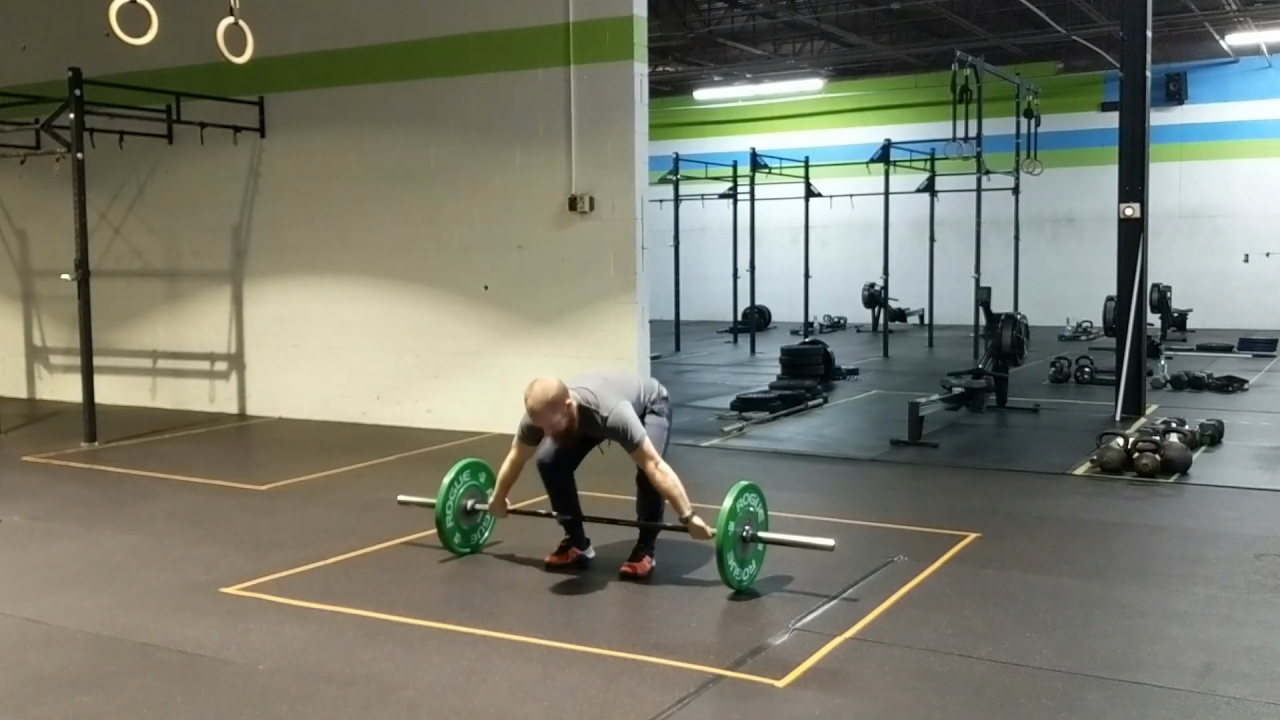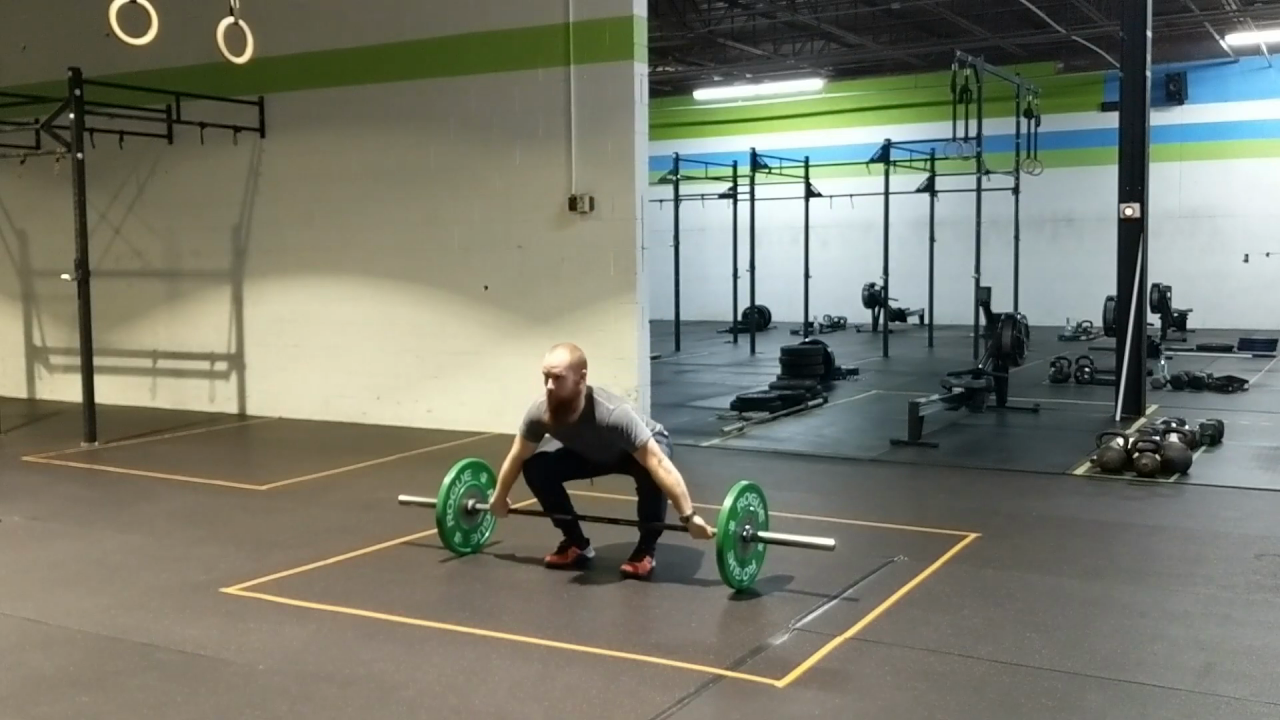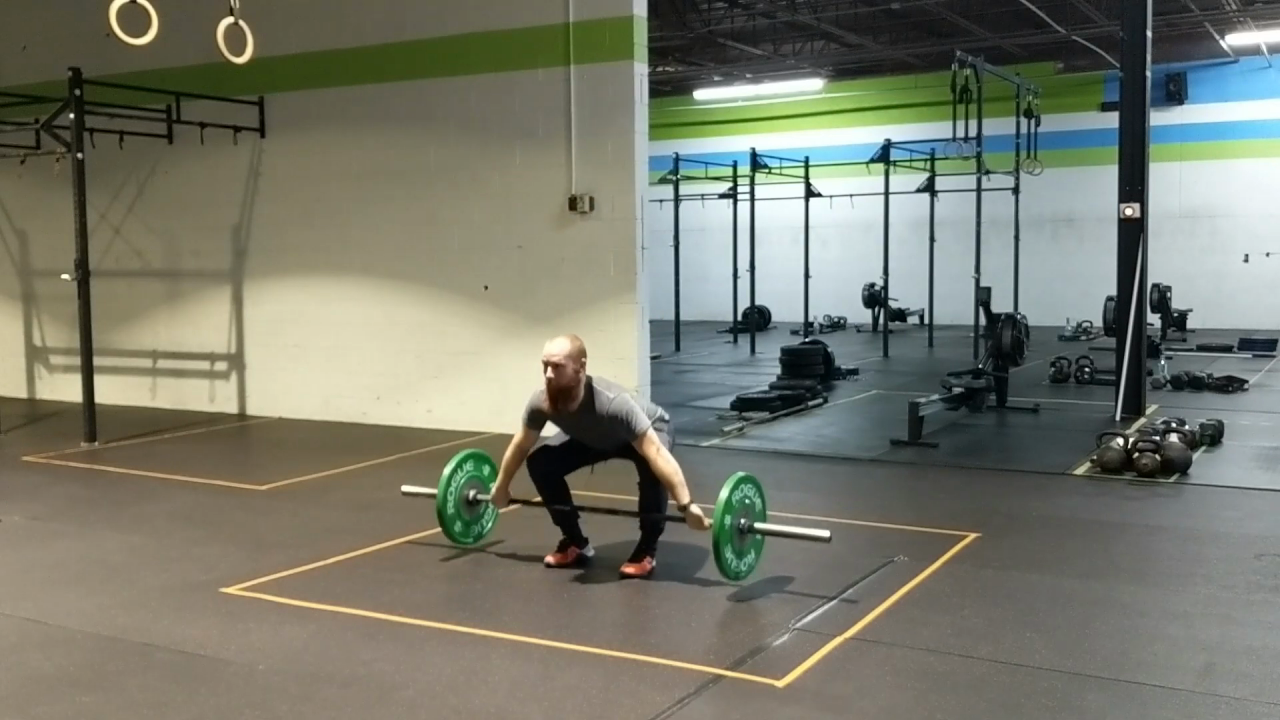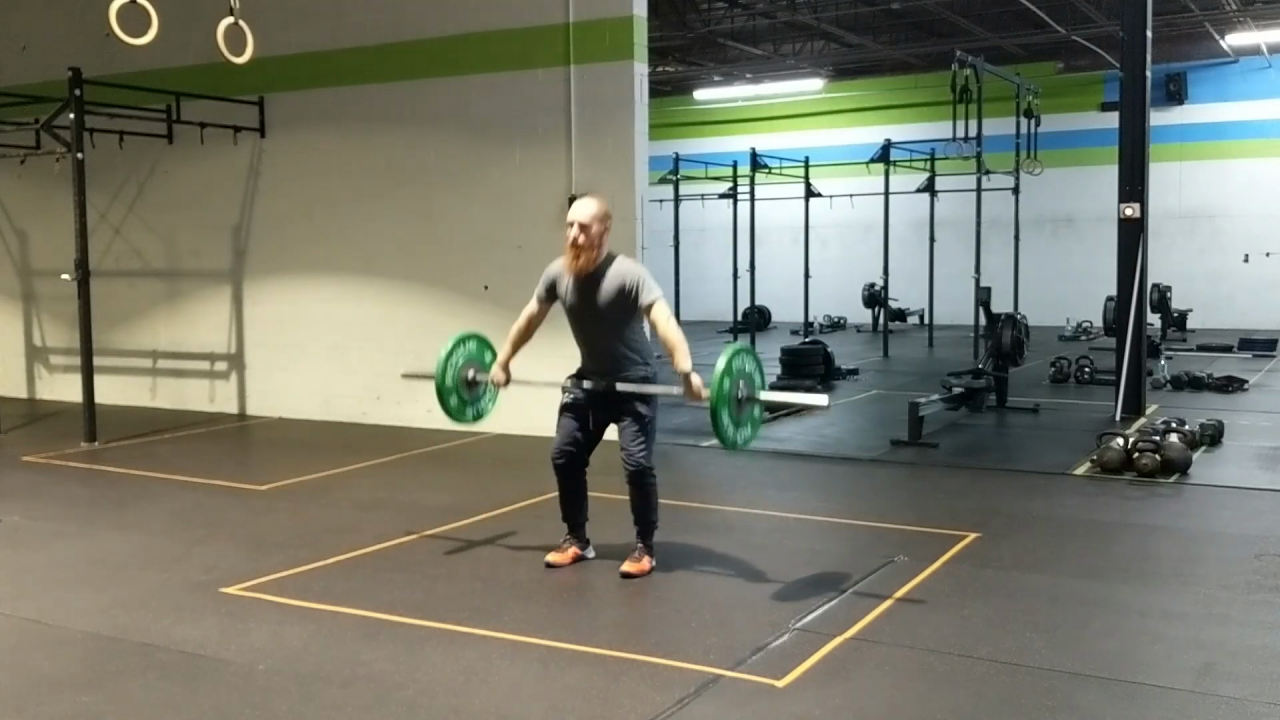
dt=0.5s
person 1, frame 1
left shoulder: (612, 412)
right shoulder: (538, 414)
left elbow: (655, 467)
right elbow: (515, 459)
left wrist: (689, 517)
right wrist: (498, 498)
left hip: (648, 404)
left knee: (648, 469)
right knee: (549, 462)
left ankle: (645, 550)
right ankle: (576, 543)
person 1, frame 2
left shoulder: (613, 414)
right shoulder: (539, 413)
left elbow: (659, 465)
right elbow: (517, 457)
left wrist: (689, 516)
right wrist: (499, 497)
left hip: (648, 447)
left knee: (650, 474)
right knee: (535, 468)
left ankle: (646, 551)
right ankle: (576, 544)
person 1, frame 3
left shoulder: (613, 404)
right shoulder: (540, 402)
left elbow: (657, 454)
right elbow: (519, 446)
left wrist: (687, 505)
right wrist: (501, 487)
left hip: (649, 429)
left knee: (652, 471)
right knee: (540, 463)
left ankle: (646, 551)
right ankle: (575, 543)
person 1, frame 4
left shoulder: (628, 273)
right shoulder: (558, 271)
left elbow: (664, 322)
right elbow: (530, 317)
left wrist: (686, 374)
right wrist: (502, 361)
left hip: (634, 382)
right hip: (589, 380)
left knee: (637, 462)
right knee: (565, 458)
left ankle: (645, 549)
right ankle: (577, 541)
